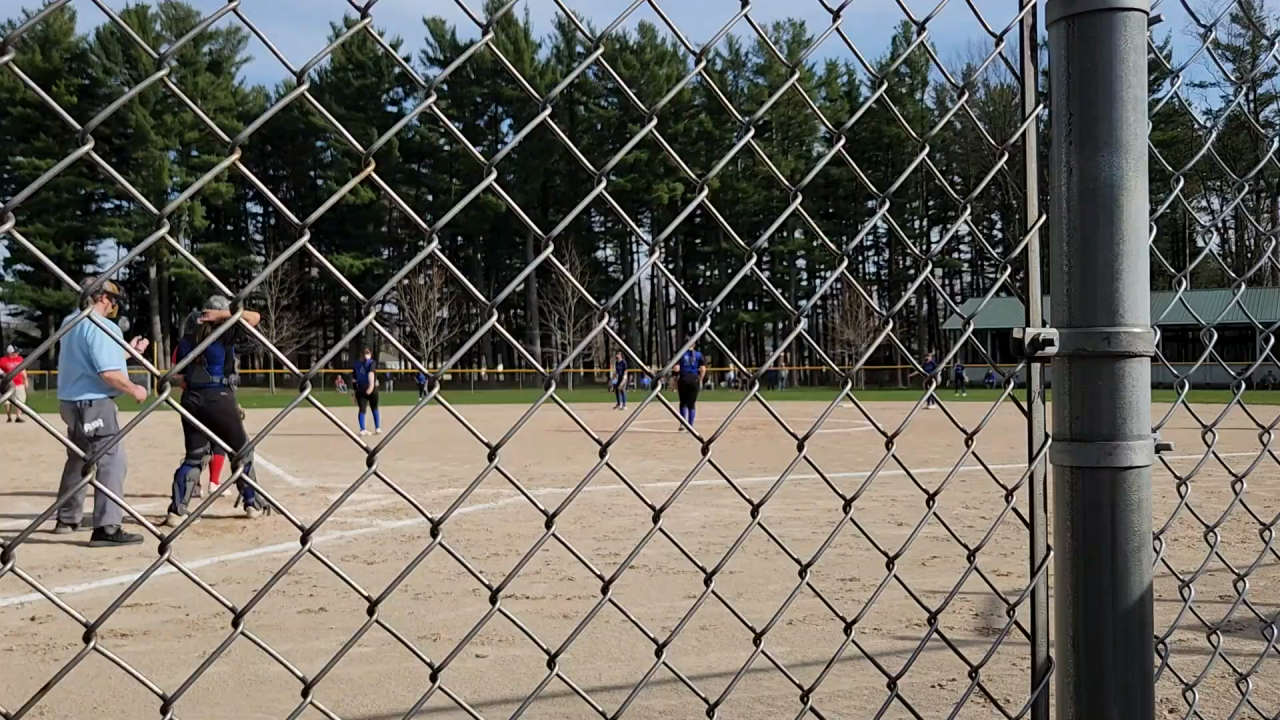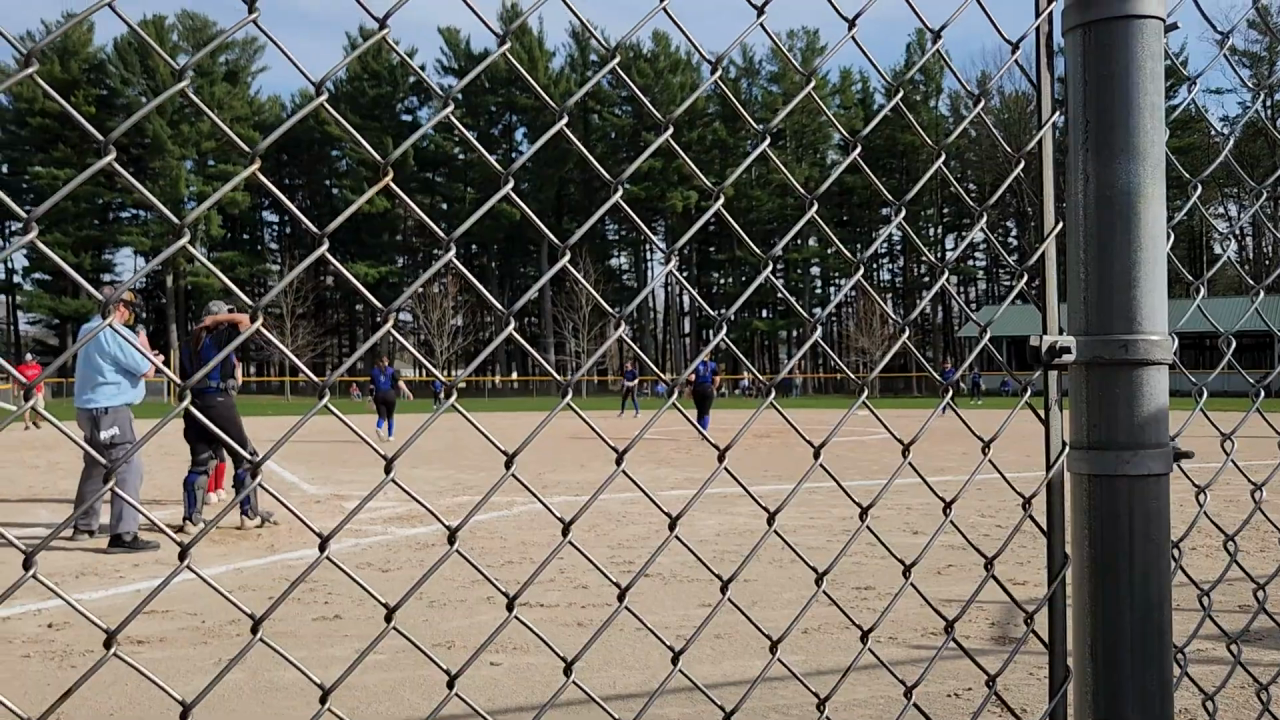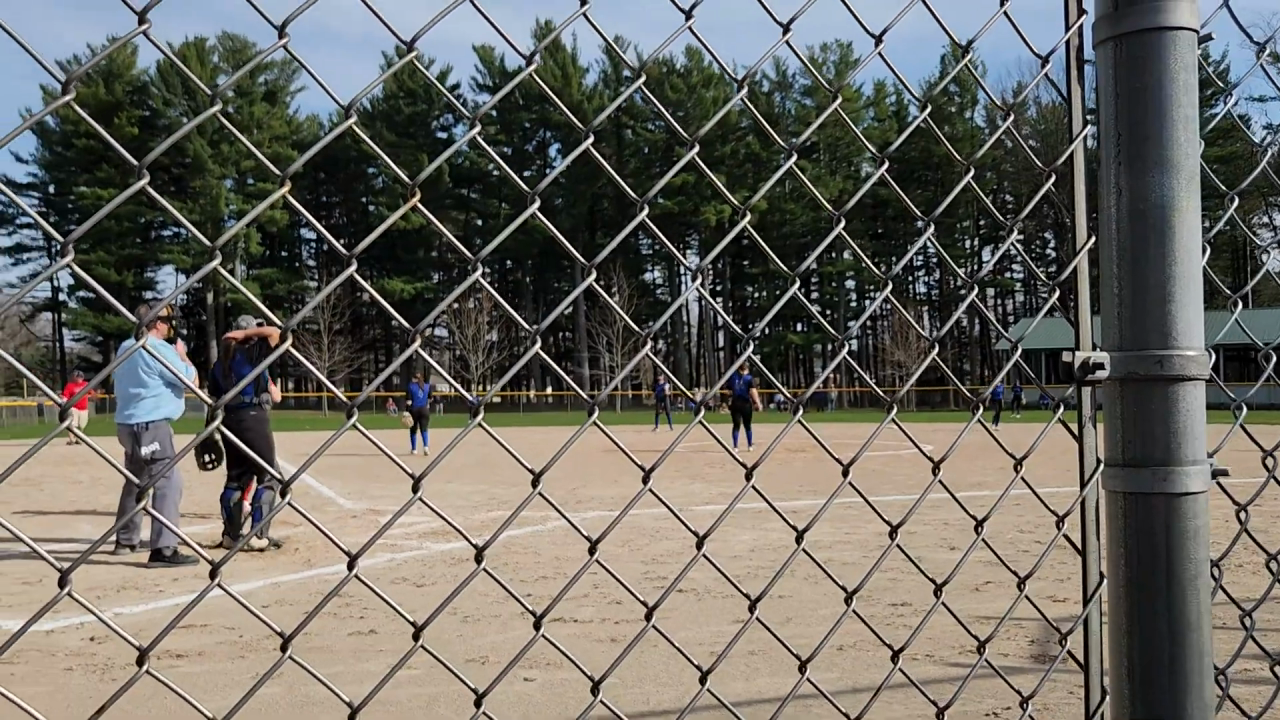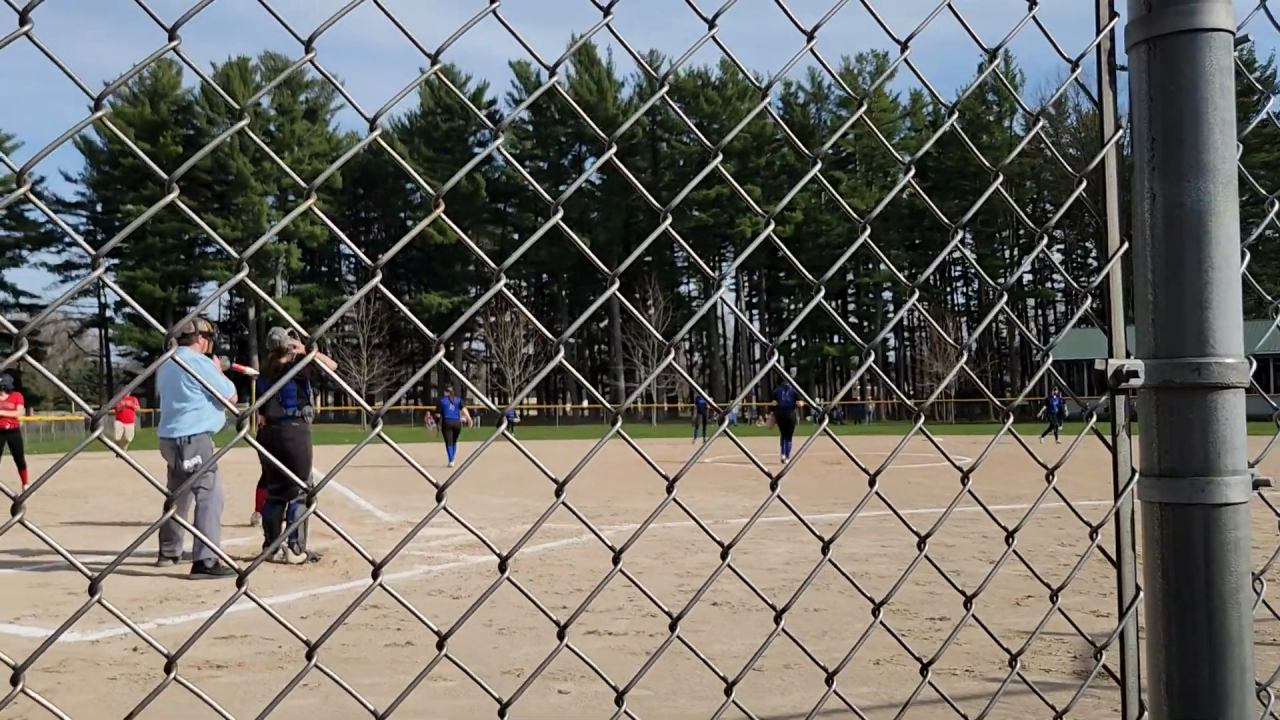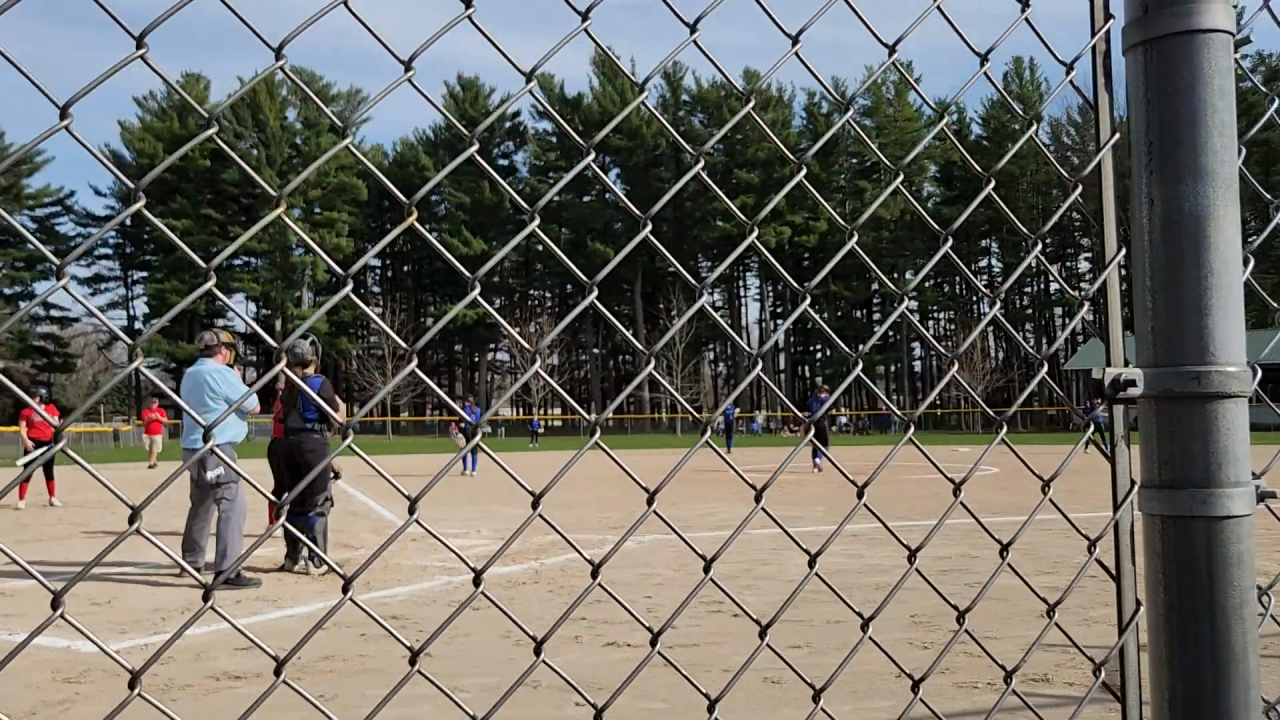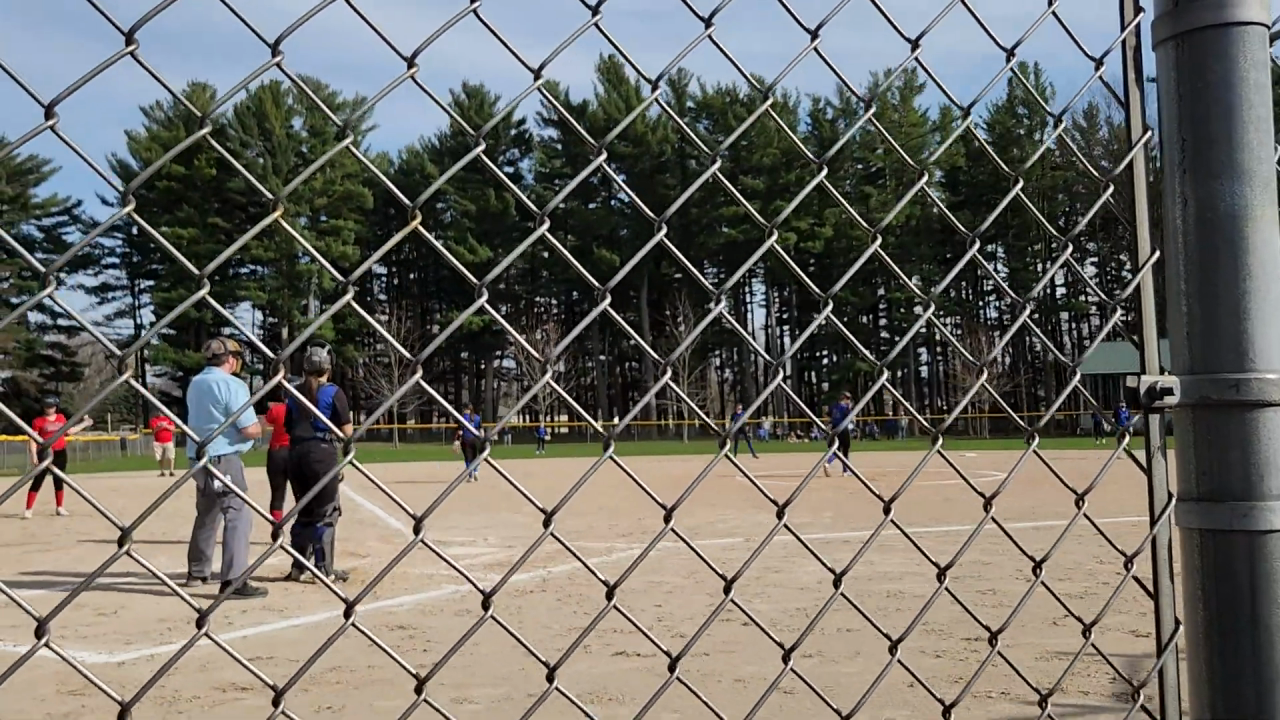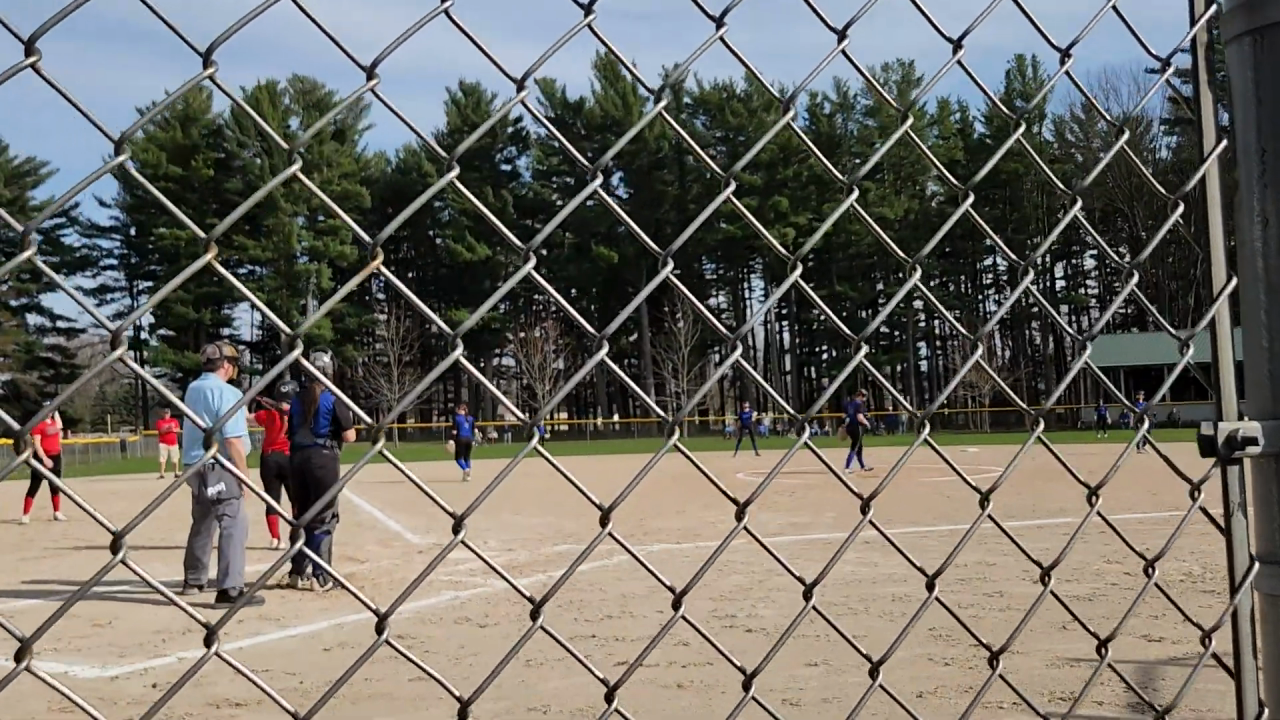
dt=0.4s
person 1, frame 1
left shoulder: (71, 323)
right shoulder: (100, 325)
right elbow: (108, 372)
left wrist: (130, 350)
right wrist: (134, 389)
left hip: (72, 402)
right hip: (93, 403)
left knee: (78, 460)
right knee: (112, 461)
left ankle: (67, 518)
right ankle: (106, 528)
person 1, frame 2
left shoulder: (87, 330)
right shoulder: (116, 333)
right elbow: (148, 371)
left wrist: (146, 359)
right wrist: (144, 347)
left hip: (89, 409)
right hip: (110, 411)
left knee: (95, 467)
right knee: (128, 468)
left ankle: (84, 525)
right ankle: (123, 535)
person 1, frame 3
left shoulder: (125, 348)
right shoulder: (158, 348)
right elbow: (192, 381)
right wrist: (182, 354)
left hip: (128, 424)
right hip: (151, 426)
left knee: (136, 482)
right knee: (169, 483)
left ankle: (125, 540)
right ankle: (163, 550)
person 1, frame 4
left shoulder: (167, 364)
right shoulder: (199, 363)
right elbow: (231, 396)
right wrist: (218, 370)
left hip: (170, 438)
right hip: (193, 439)
left knee: (178, 495)
right knee: (210, 496)
left ankle: (168, 552)
right ankle: (205, 561)
person 1, frame 5
left shoulder: (189, 375)
right shoulder: (222, 374)
right elbow: (253, 406)
right wrist: (239, 381)
left hip: (193, 449)
right hip: (215, 450)
left knee: (201, 506)
right knee: (232, 507)
left ankle: (192, 562)
right ankle: (227, 573)
person 1, frame 6
left shoulder: (195, 383)
right shoulder: (231, 384)
right elbow: (249, 427)
right wrist: (259, 431)
left hip: (199, 457)
right hip: (222, 458)
left knee: (207, 515)
right knee: (239, 516)
left ankle: (197, 572)
right ankle: (233, 581)
person 1, frame 7
left shoulder: (192, 389)
right shoulder: (226, 392)
right elbow: (233, 440)
left wrist: (243, 416)
right wrist: (244, 473)
left hip: (196, 466)
right hip: (217, 467)
left knee: (202, 523)
right knee: (234, 524)
left ankle: (193, 580)
right ankle: (229, 590)
person 2, frame 1
left shoulder: (187, 339)
right shoulder: (223, 335)
left elbow: (181, 374)
right elbow: (254, 317)
right wrist: (221, 316)
left hip: (191, 399)
right hip: (219, 398)
left knee: (194, 456)
right knee: (241, 451)
left ankle: (176, 512)
right ankle: (252, 505)
person 2, frame 2
left shoulder: (188, 346)
right shoulder: (221, 338)
left elbow: (185, 381)
right elbow: (247, 319)
right wrist: (218, 319)
left hip: (195, 407)
right hip: (219, 404)
left knee: (200, 463)
right knee: (244, 457)
left ankle: (192, 520)
right ankle: (250, 514)
person 2, frame 3
left shoulder: (220, 363)
right shoulder: (252, 354)
left elbow: (214, 401)
right elbow: (275, 331)
right wrist: (246, 334)
left hip: (230, 421)
right hip: (254, 419)
left knee: (235, 479)
right knee: (268, 477)
left ankle: (230, 535)
right ankle: (258, 535)
person 2, frame 4
left shoulder: (263, 376)
right shoulder: (295, 369)
left elbow: (263, 412)
right elbow: (331, 366)
right wrist: (305, 351)
left hip: (270, 433)
right hip: (295, 432)
left knee: (275, 491)
right knee: (299, 491)
left ankle: (272, 547)
right ankle: (296, 550)
person 2, frame 5
left shoulder: (288, 386)
right shoulder: (320, 383)
left elbow: (286, 416)
right elbow: (335, 420)
right wrist: (341, 406)
left hip: (289, 444)
right hip: (314, 445)
left knee: (296, 503)
right knee: (318, 504)
left ankle: (292, 558)
right ankle: (317, 562)
person 2, frame 6
left shoulder: (295, 393)
right shoulder: (333, 392)
left elbow: (289, 428)
right elbow: (347, 431)
right wrist: (335, 430)
left hip: (296, 453)
right hip: (322, 453)
left knee: (304, 512)
right knee: (326, 513)
left ankle: (299, 567)
right ankle: (324, 570)
person 2, frame 7
left shoulder: (297, 399)
right shoulder: (333, 398)
left elbow: (291, 434)
right elbow: (349, 436)
right wrist: (336, 432)
left hip: (297, 459)
right hip: (323, 459)
left knee: (303, 517)
right knee: (324, 520)
left ankle: (296, 574)
right ankle: (321, 578)
